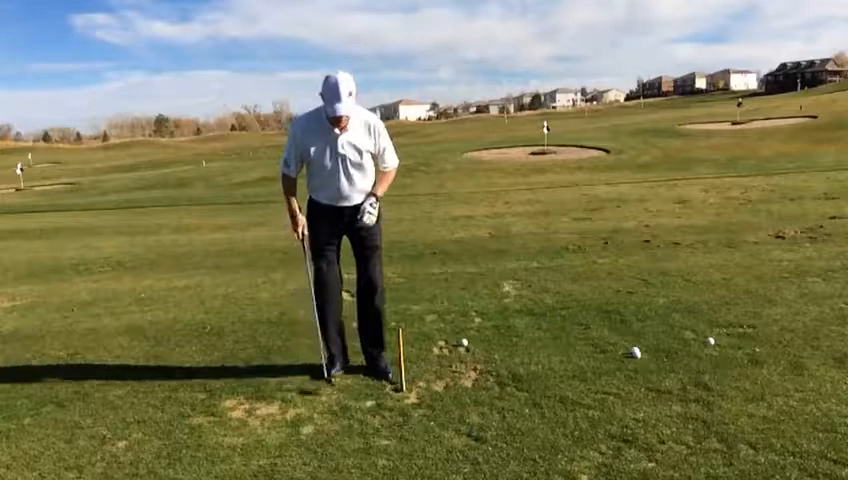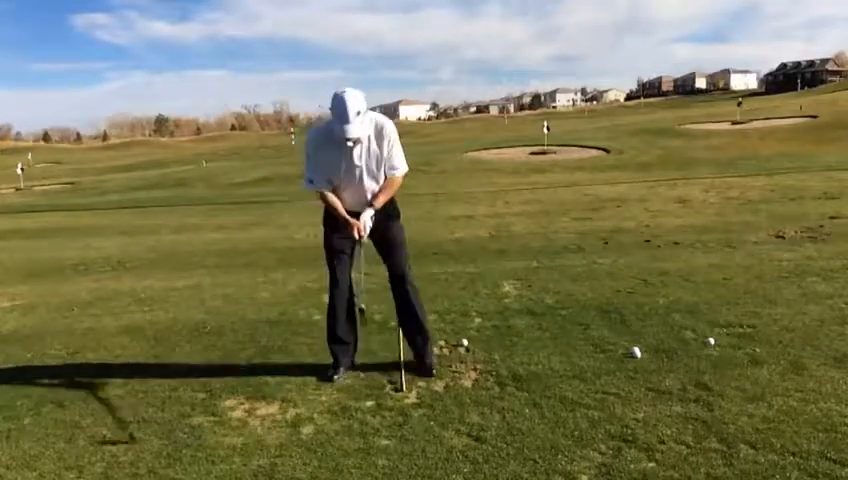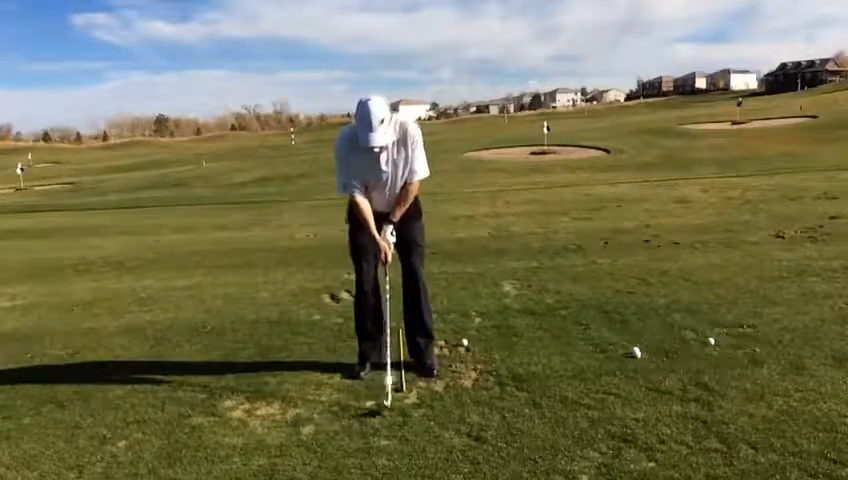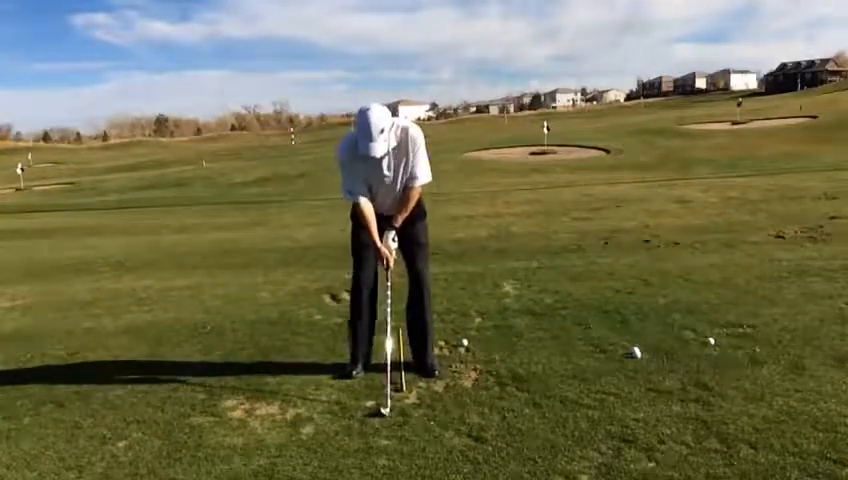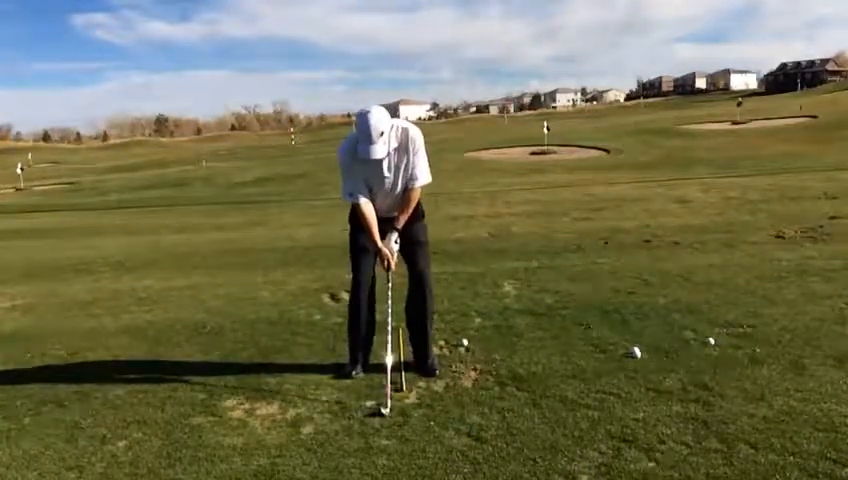
dt=0.5s
person 1, frame 1
left shoulder: (371, 124)
right shoulder: (302, 127)
left elbow: (389, 166)
right elbow: (289, 173)
left wrist: (374, 199)
right wrist: (294, 212)
left hip: (363, 210)
right hip: (323, 212)
left knee: (371, 283)
right knee: (326, 283)
left ankle: (375, 357)
right ankle: (336, 355)
person 1, frame 2
left shoulder: (383, 127)
right shoulder: (317, 139)
left elbow: (396, 174)
right elbow: (322, 189)
left wrist: (371, 209)
right wrist: (348, 220)
left hip: (382, 209)
right hip: (340, 215)
left knee: (401, 276)
right knee: (340, 285)
left ankle: (422, 351)
right ankle: (342, 357)
person 1, frame 3
left shoulder: (409, 131)
right shoulder: (345, 142)
left elbow: (413, 181)
right elbow: (355, 195)
left wrist: (391, 223)
right wrist: (376, 237)
left hip: (405, 210)
right hip: (364, 214)
left knee: (414, 278)
right knee: (365, 282)
left ankle: (422, 353)
right ankle: (369, 355)
person 1, frame 4
left shoulder: (411, 135)
right shoulder: (347, 148)
left elbow: (415, 185)
right elbow: (361, 200)
left wrist: (394, 229)
right wrist: (378, 244)
left hip: (408, 211)
right hip: (369, 214)
left knee: (419, 278)
right knee: (363, 282)
left ankle: (424, 355)
right ankle: (359, 357)
person 1, frame 5
left shoulder: (410, 136)
right shoulder: (348, 150)
left elbow: (415, 186)
right elbow: (360, 200)
left wrist: (395, 230)
right wrist: (379, 245)
left hip: (407, 213)
right hip: (367, 217)
left knee: (421, 277)
right knee: (361, 283)
left ankle: (424, 355)
right ankle: (358, 357)
